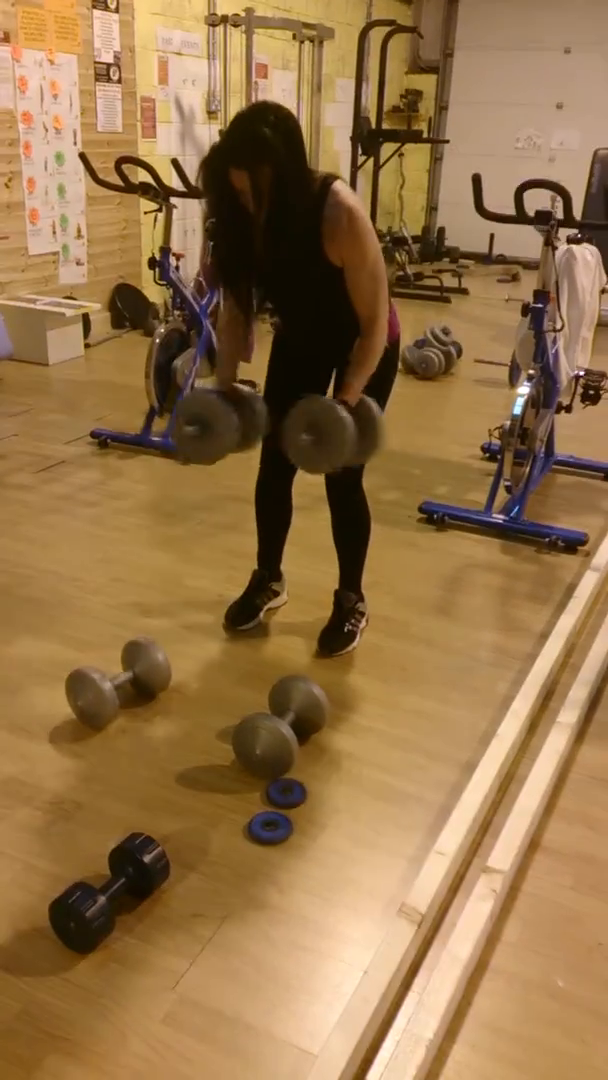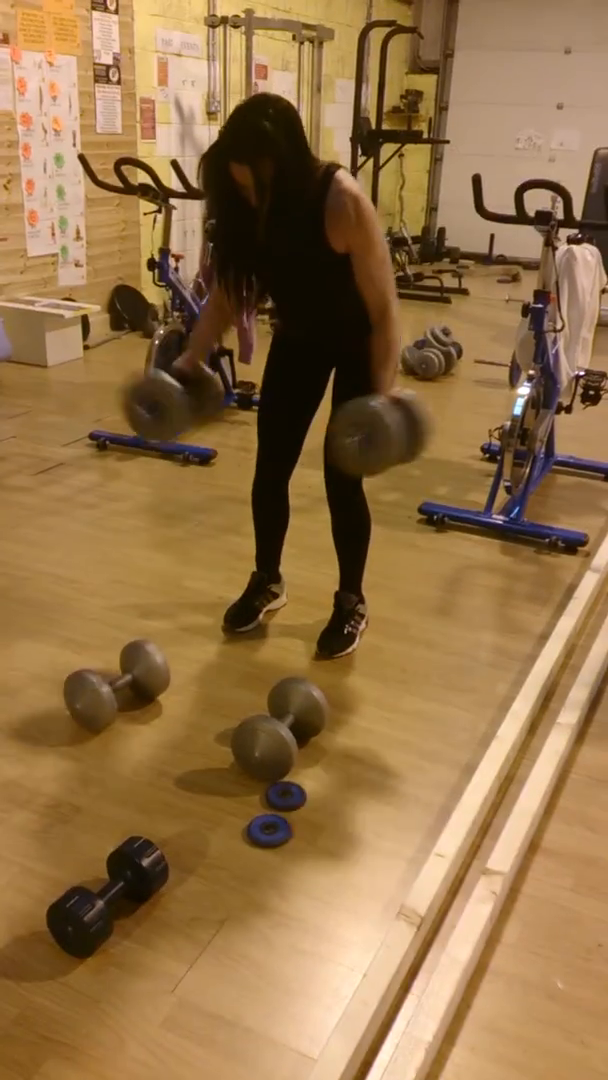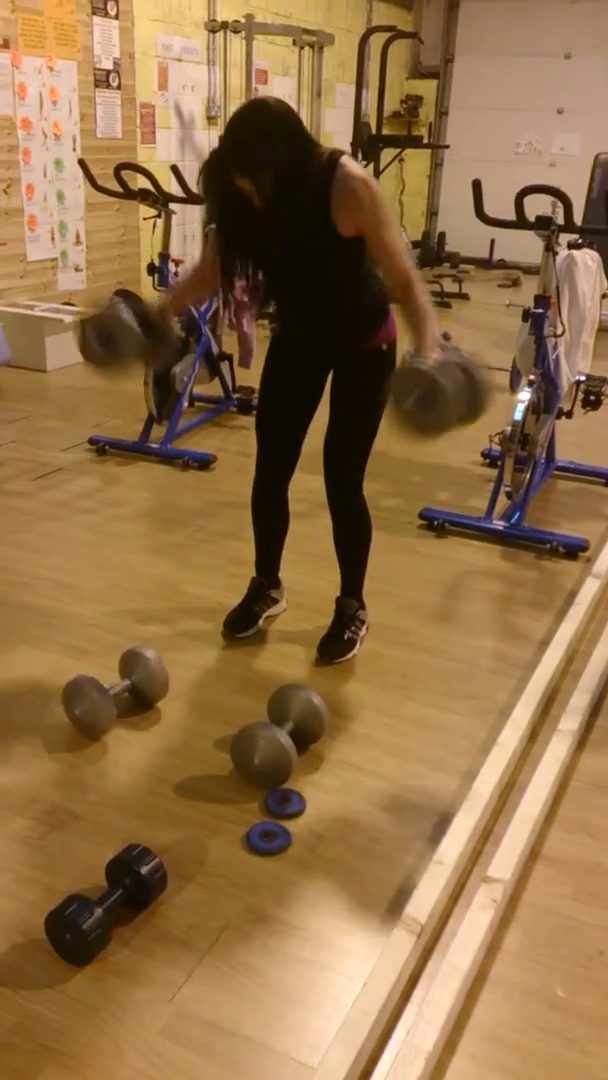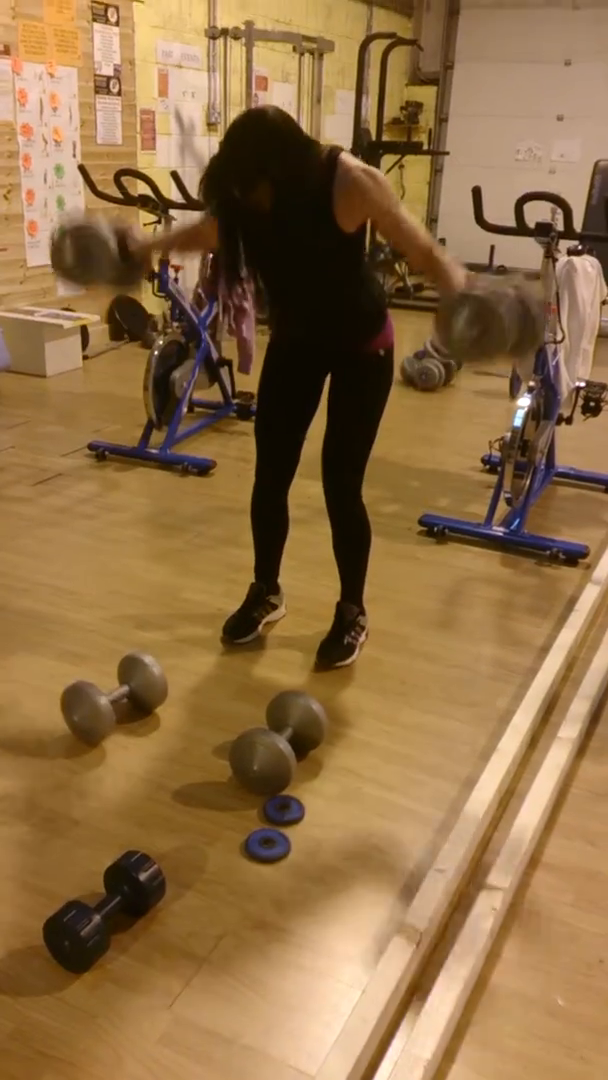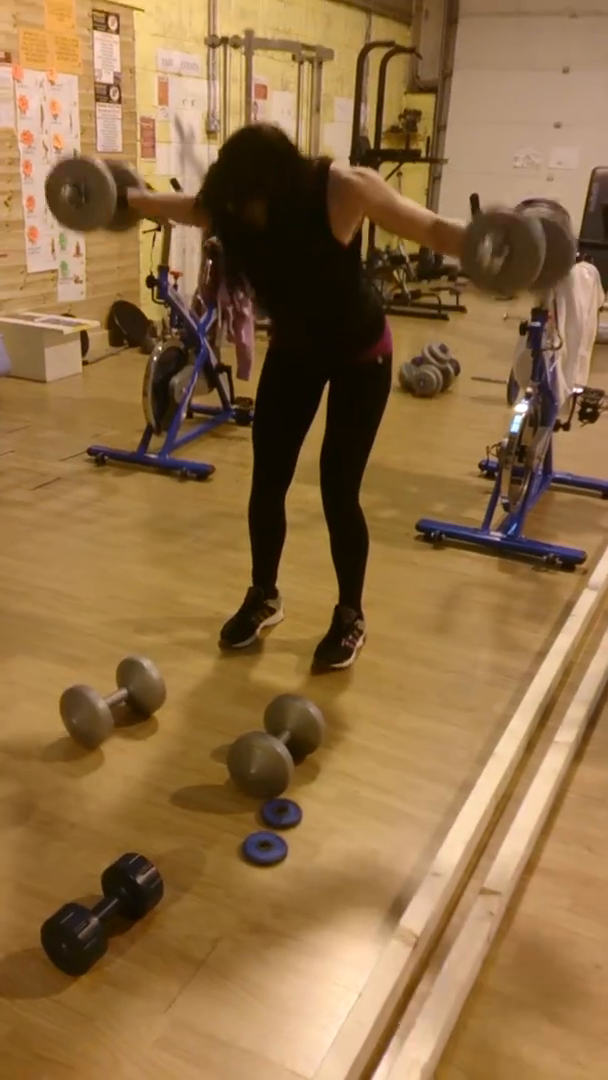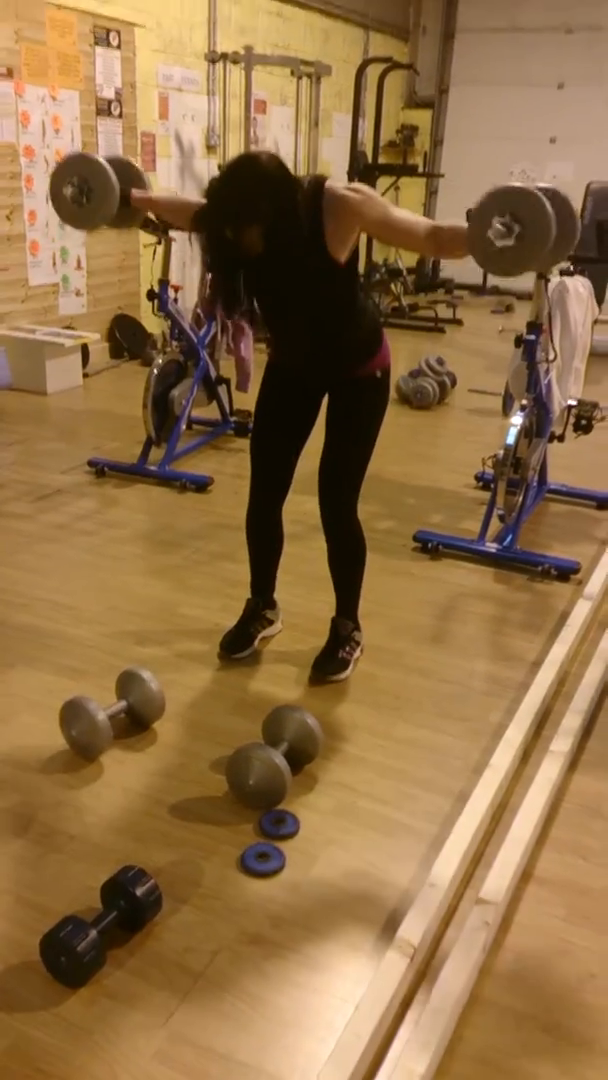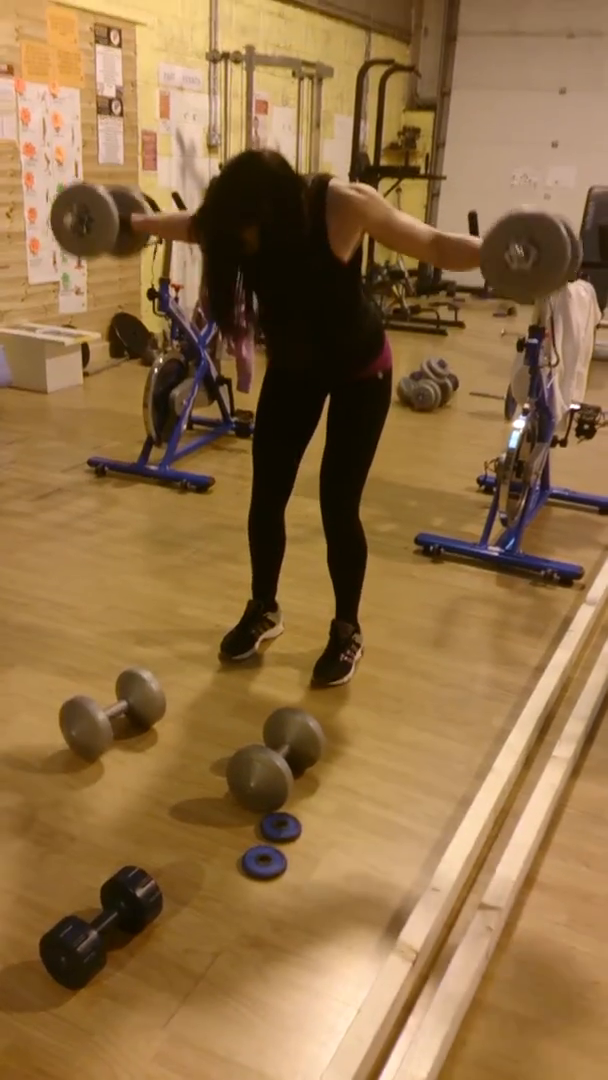
dt=0.1s
person 1, frame 1
left shoulder: (339, 213)
right shoulder: (243, 214)
left elbow: (373, 318)
right elbow: (237, 303)
left wrist: (347, 402)
right wrist: (224, 384)
left hip: (359, 347)
right hip: (297, 341)
left knee: (341, 476)
right knee: (273, 465)
left ankle: (351, 601)
right ankle: (267, 580)
person 1, frame 2
left shoulder: (344, 201)
right shoulder: (244, 207)
left elbow: (383, 305)
right elbow: (228, 289)
left wrist: (385, 391)
right wrist: (190, 363)
left hip: (357, 343)
right hip: (296, 340)
left knee: (342, 475)
right knee: (271, 467)
left ankle: (351, 601)
right ankle: (266, 581)
person 1, frame 3
left shoulder: (348, 186)
right shoulder: (246, 194)
left elbow: (405, 277)
right elbow: (218, 264)
left wrist: (428, 350)
right wrist: (162, 310)
left hip: (362, 344)
right hip: (295, 339)
left knee: (342, 478)
right knee: (270, 470)
left ankle: (352, 606)
right ankle: (266, 586)
person 1, frame 4
left shoulder: (349, 180)
right shoulder: (247, 195)
left elbow: (422, 249)
right elbow: (210, 233)
left wrist: (464, 294)
right wrist: (145, 246)
left hip: (360, 348)
right hip: (292, 342)
left knee: (341, 483)
right knee: (270, 474)
left ankle: (352, 611)
right ankle: (265, 592)
person 1, frame 5
left shoulder: (344, 189)
right shoulder: (245, 197)
left elbow: (431, 228)
right elbow: (196, 207)
right wrist: (135, 201)
left hip: (359, 355)
right hip: (292, 351)
left knee: (338, 489)
right knee: (267, 480)
left ankle: (350, 616)
right ankle: (264, 596)
person 1, frame 6
left shoulder: (340, 205)
right shoulder: (243, 219)
left elbow: (430, 236)
right elbow: (196, 215)
right wrist: (136, 200)
left hip: (357, 368)
right hip: (290, 364)
left knee: (336, 502)
right knee: (264, 493)
left ankle: (347, 627)
right ankle: (261, 606)
person 1, frame 7
left shoulder: (342, 205)
right shoulder: (245, 219)
left elbow: (430, 243)
right elbow: (199, 228)
right wrist: (138, 224)
left hip: (360, 370)
right hip: (292, 365)
left knee: (338, 504)
right knee: (266, 494)
left ankle: (347, 631)
right ankle: (263, 609)
